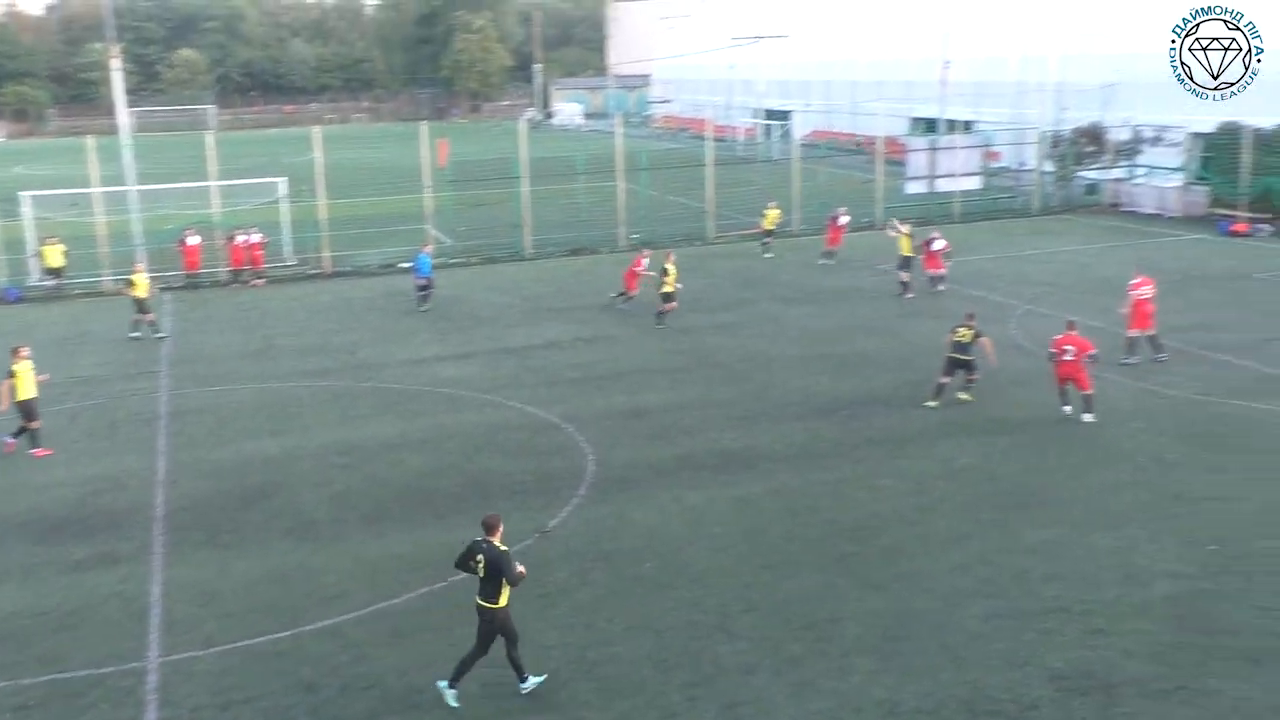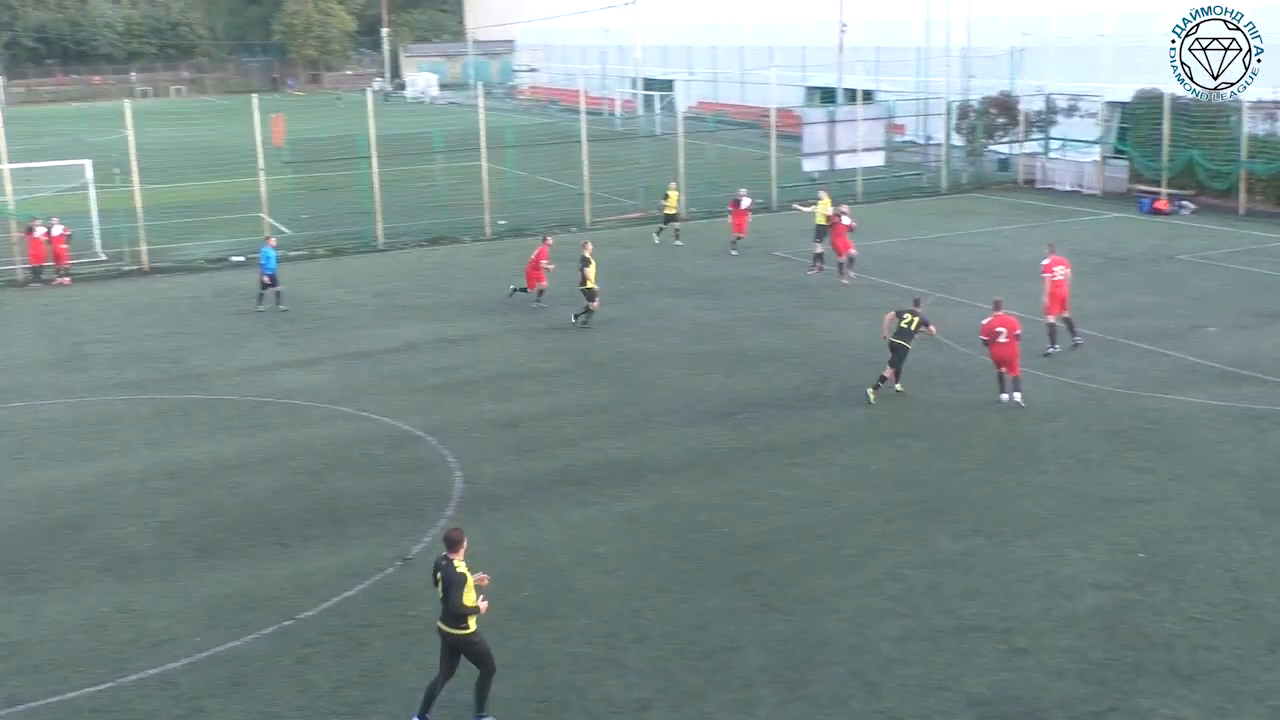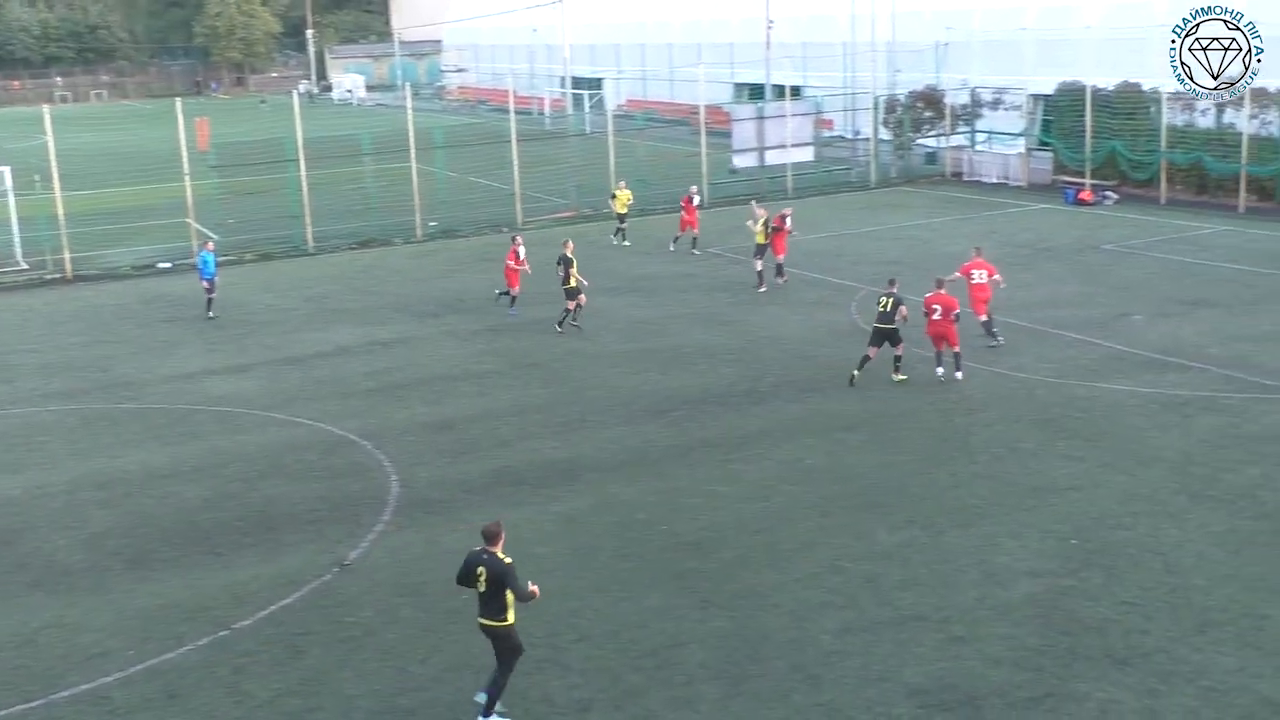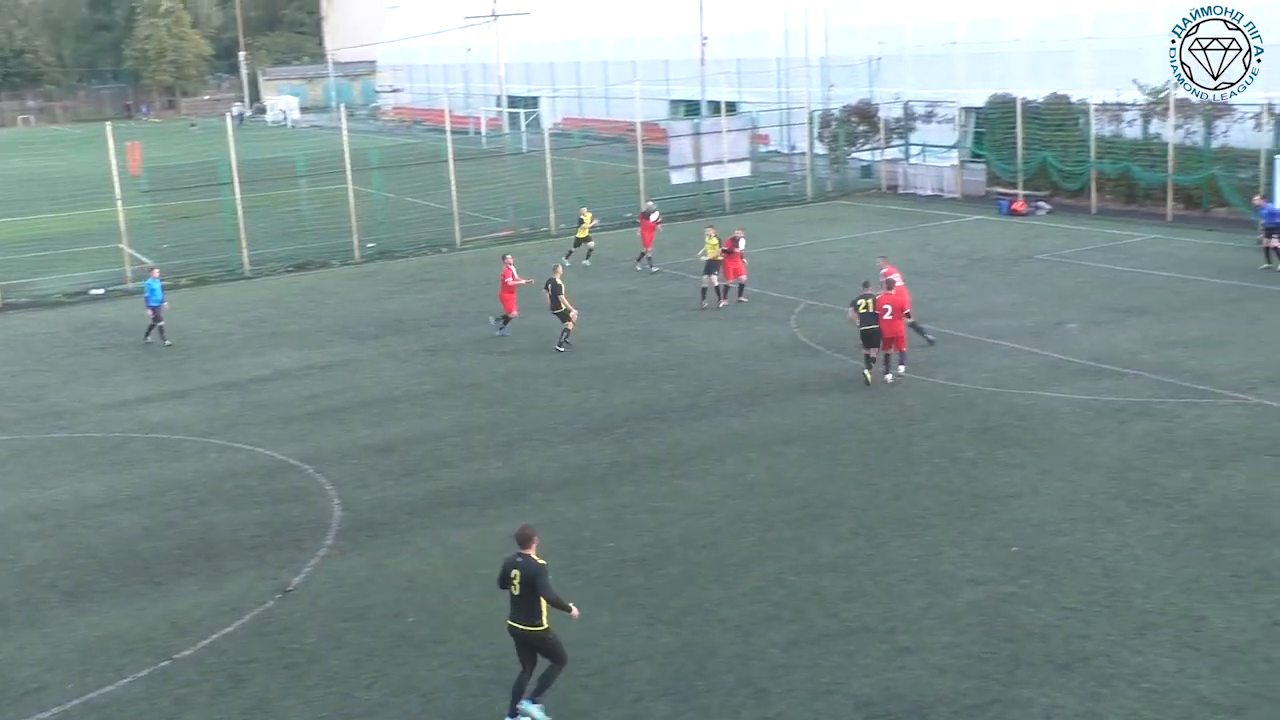
dt=0.3s
person 1, frame 1
left shoulder: (476, 544)
right shoulder: (501, 552)
left elbow: (459, 564)
right elbow: (512, 580)
right wrist: (520, 572)
left hip: (485, 603)
right hip: (494, 608)
left knee: (512, 639)
right knee: (480, 650)
left ankle: (524, 681)
right ankle: (450, 685)
person 1, frame 2
left shoulder: (441, 561)
right shoulder: (458, 574)
right elbow: (454, 607)
left wrist: (471, 581)
right wrist: (477, 608)
left hip: (446, 629)
right hip: (463, 633)
left knee: (445, 674)
right knee: (488, 669)
person 1, frame 3
left shoulder: (474, 556)
right shoulder: (505, 565)
left elbow: (461, 580)
right elbow: (521, 595)
right wrist: (532, 591)
left hip: (485, 620)
right hip: (501, 624)
left knee: (515, 651)
right knee: (506, 668)
left ankle: (488, 695)
person 1, frame 4
left shoulder: (509, 562)
right shoulder: (537, 567)
left elbow: (502, 584)
right elbow: (548, 596)
right wrist: (569, 608)
left hip: (515, 626)
right hip: (535, 629)
left knee: (527, 669)
right knee: (559, 661)
right ankle: (532, 701)
